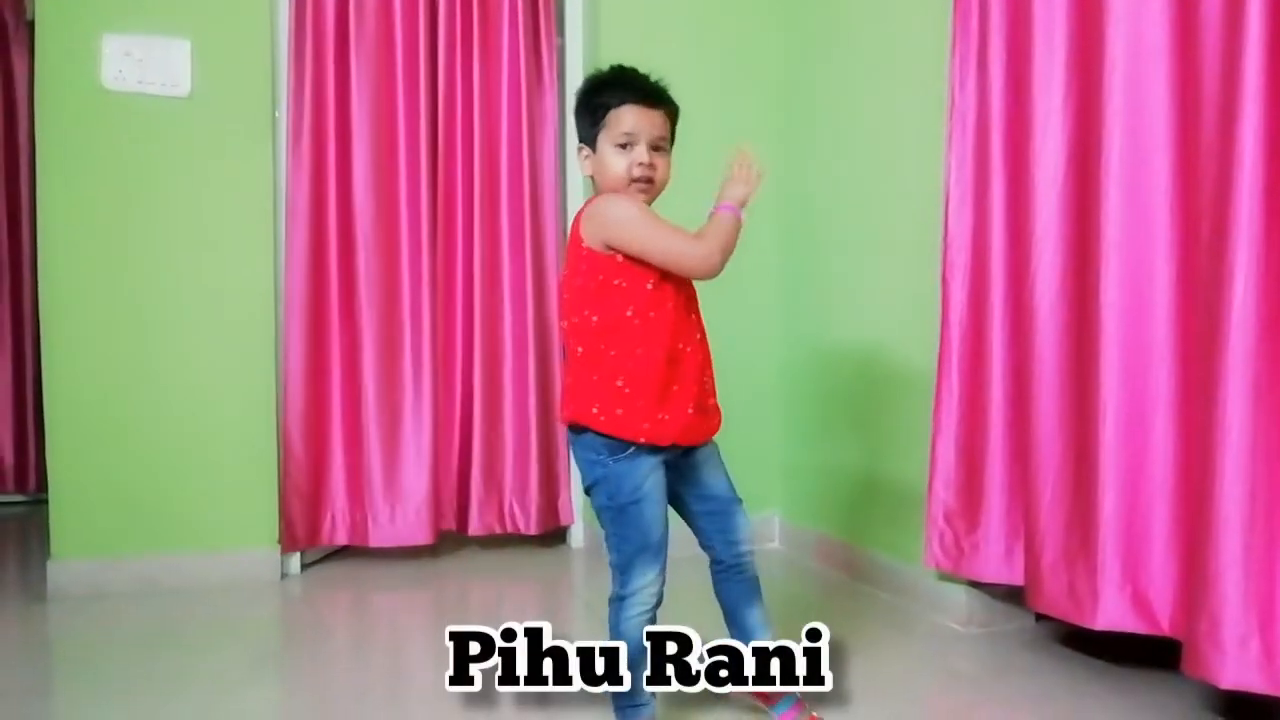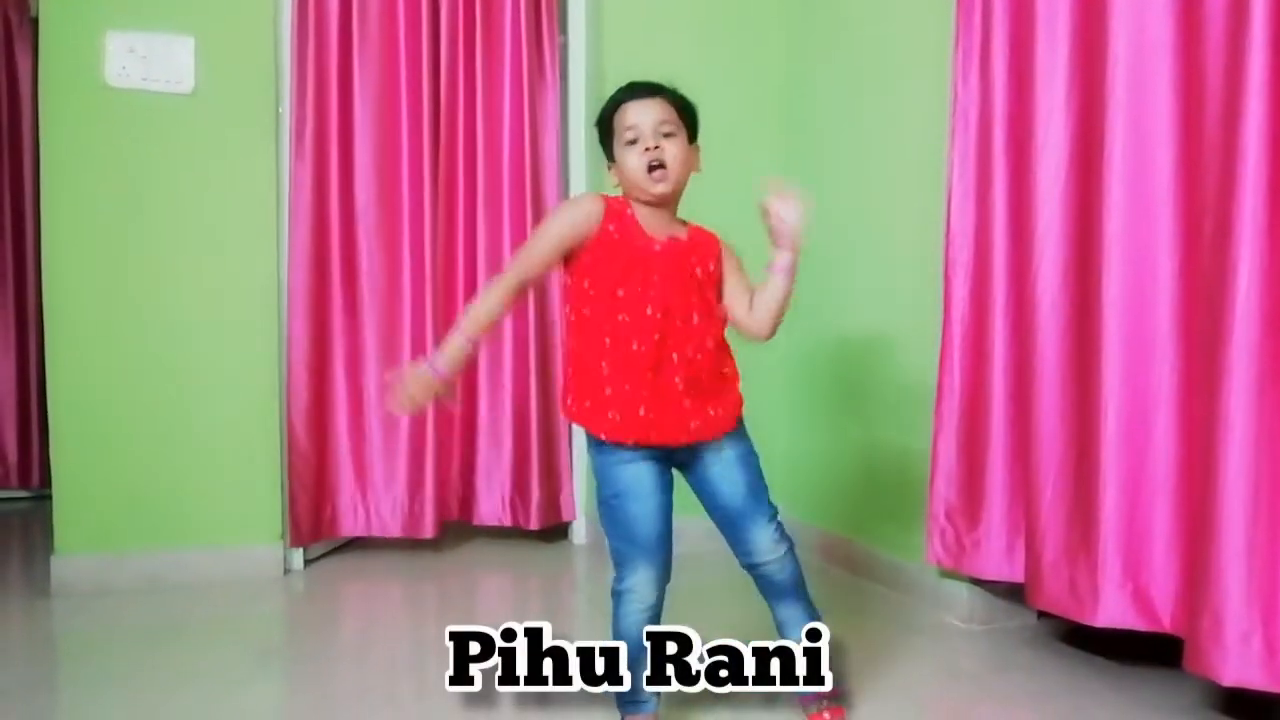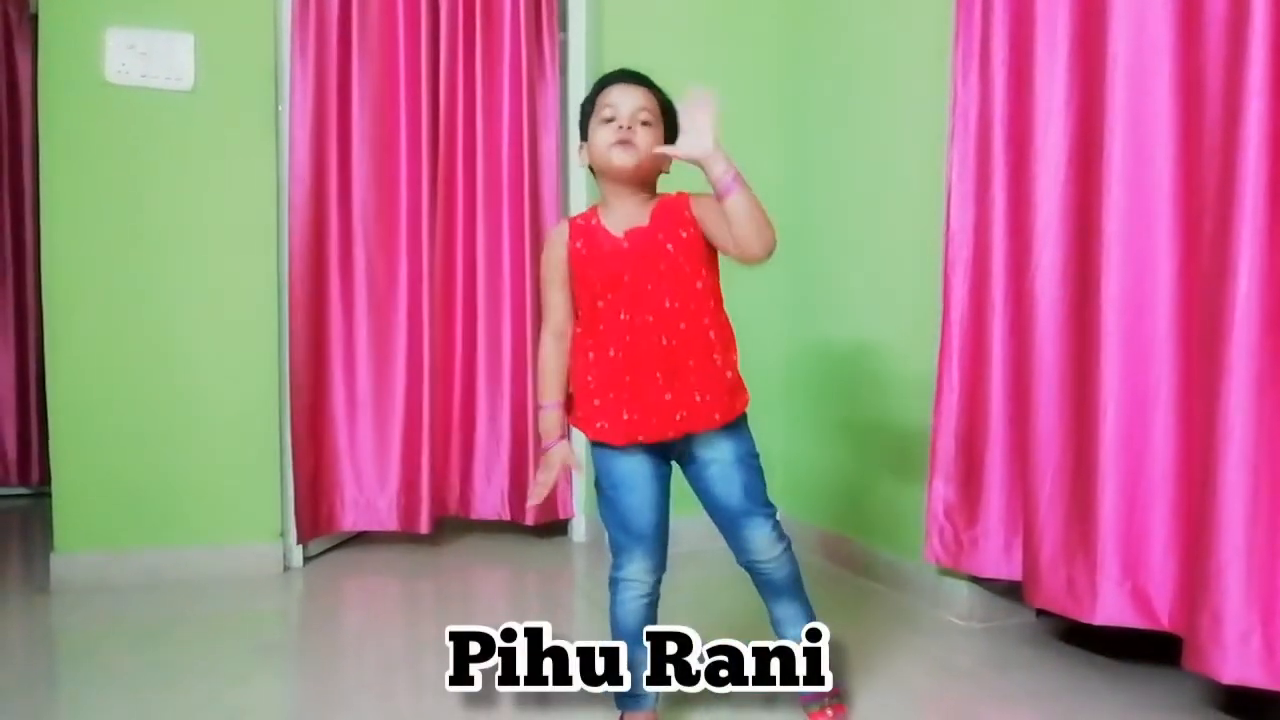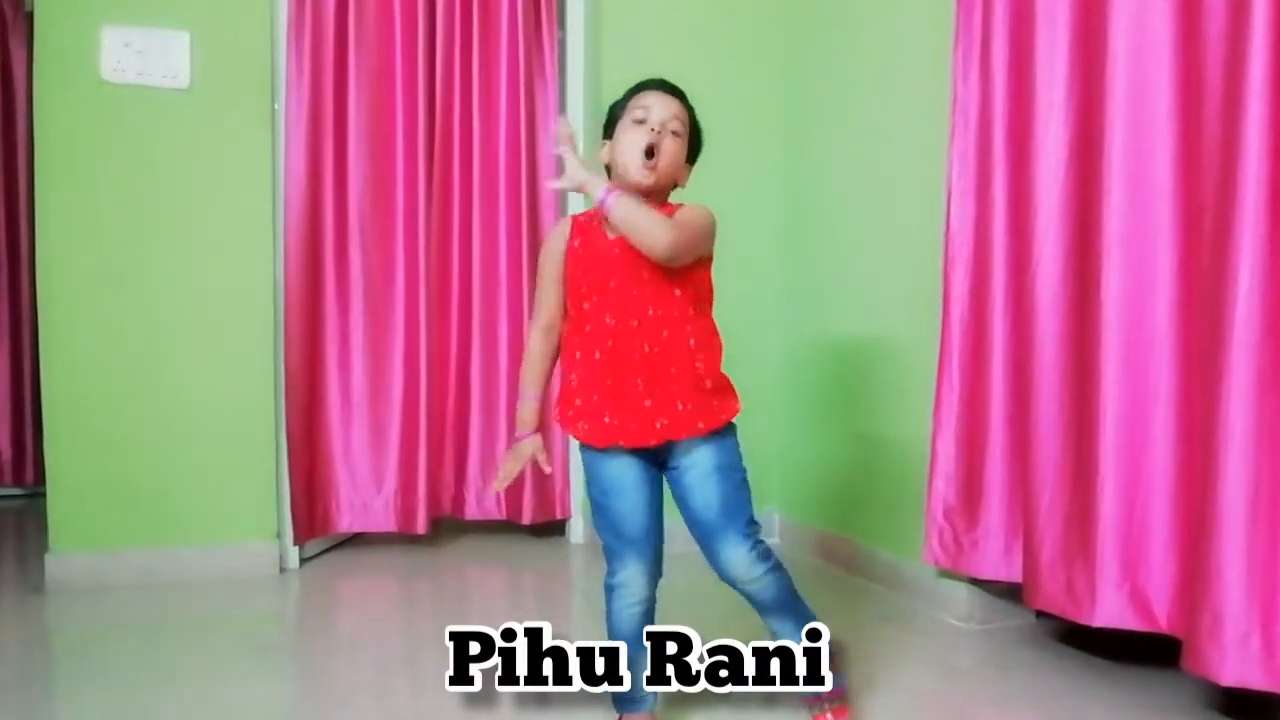
dt=0.5s
person 1, frame 1
left shoulder: (651, 235)
right shoulder: (608, 213)
right elbow: (703, 256)
right wrist: (733, 197)
left hip: (681, 430)
right hip: (617, 436)
left knee: (735, 541)
right knee: (641, 582)
person 1, frame 2
left shoulder: (708, 248)
right shoulder: (589, 218)
left elbow: (757, 323)
right elbow: (509, 282)
left wrist: (786, 243)
right wrist: (443, 361)
left hip: (711, 424)
right hip: (619, 432)
left knee: (766, 544)
right knee: (642, 578)
person 1, frame 3
left shoulder: (692, 212)
right shoulder: (567, 238)
left elbow: (758, 245)
right elbow: (557, 338)
left wrist: (709, 156)
right wrist: (553, 434)
left hip: (710, 416)
right hip: (617, 429)
left knee: (762, 543)
right knee: (636, 570)
person 1, frame 4
left shoulder: (693, 222)
right shoulder: (569, 237)
left elbow: (662, 243)
right elbow: (545, 332)
left wrist: (594, 184)
right wrist: (527, 428)
left hip: (695, 423)
right hip: (608, 432)
left knee: (740, 555)
right knee: (631, 577)
